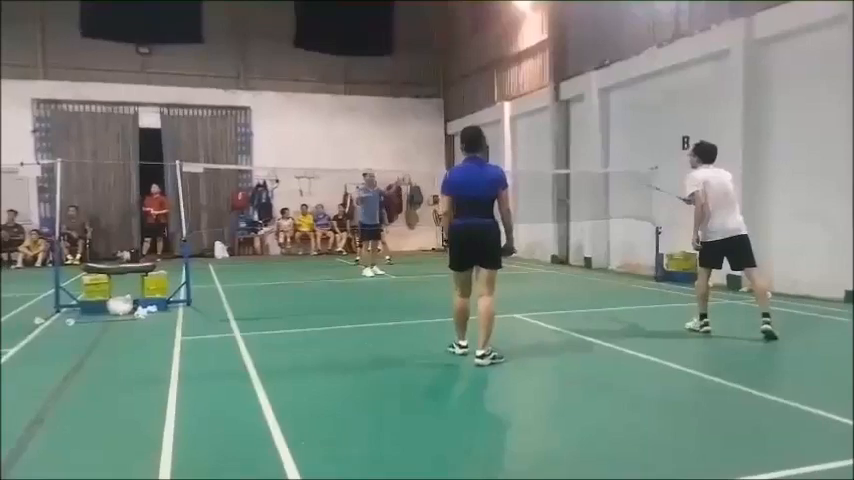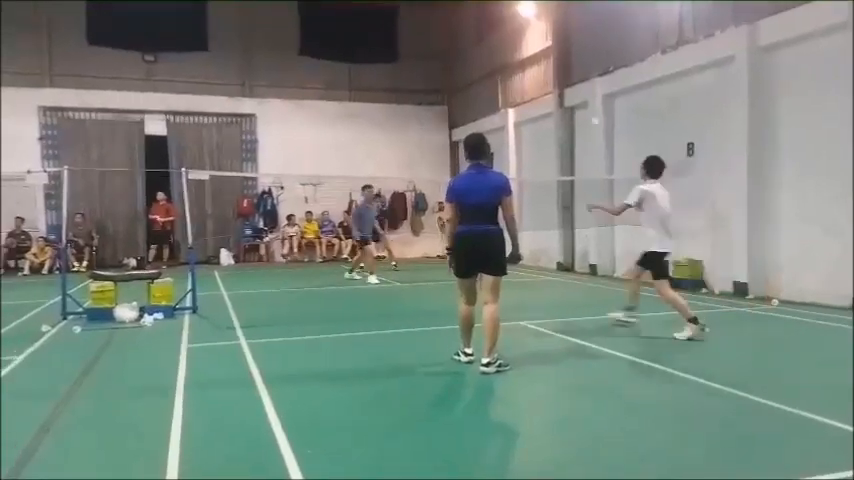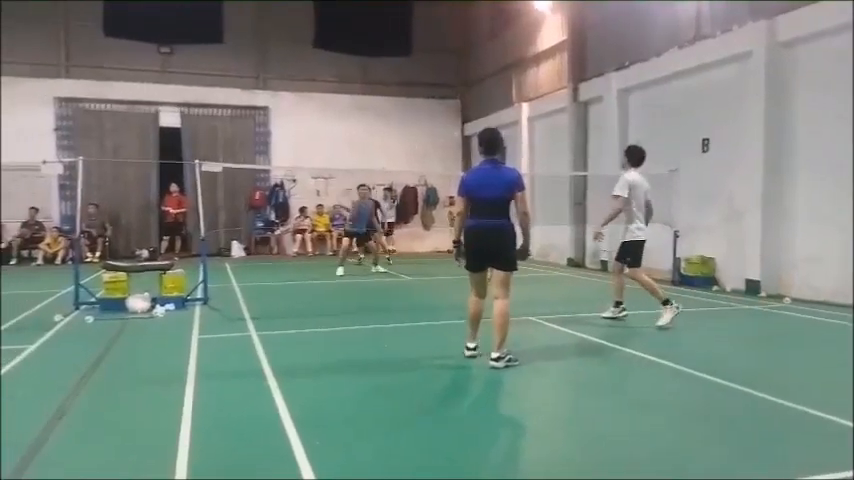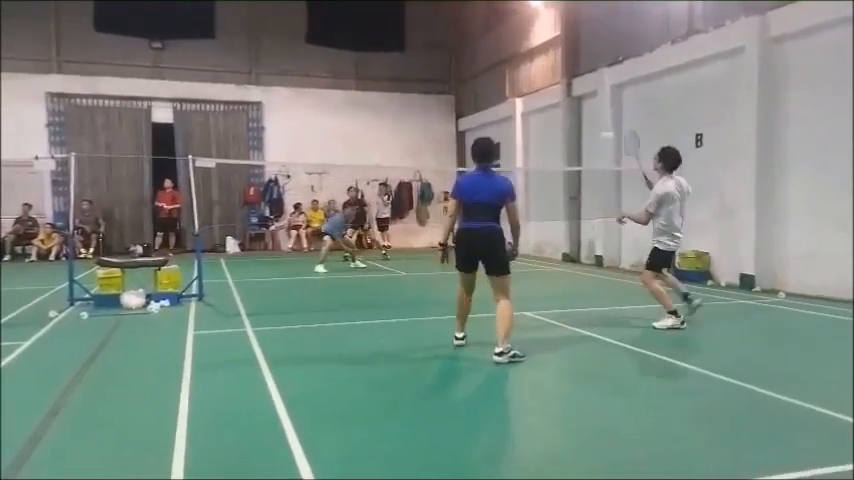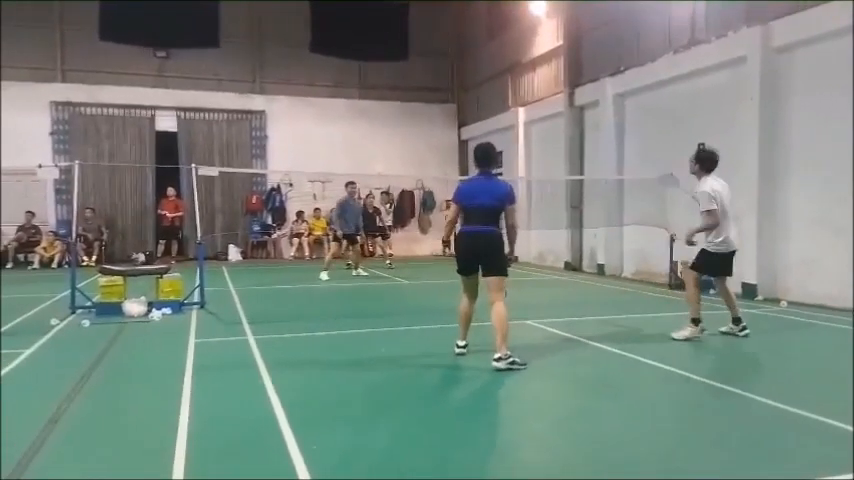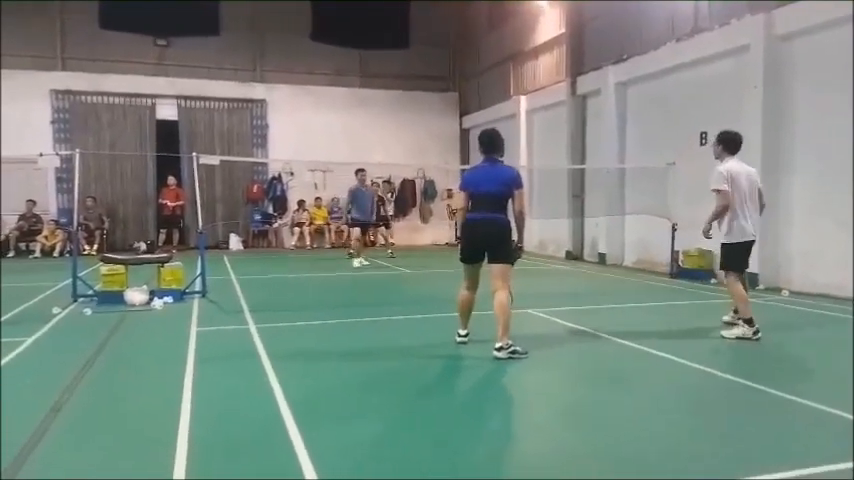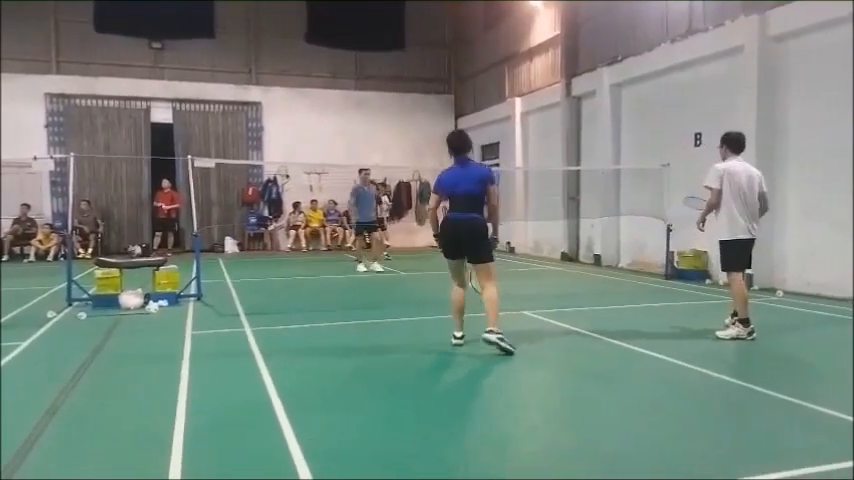
dt=0.5s
person 1, frame 1
left shoulder: (452, 175)
right shoulder: (496, 173)
left elbow: (445, 213)
right elbow: (505, 210)
left wrist: (450, 239)
right wrist: (509, 239)
left hip: (460, 235)
right hip: (487, 234)
left knee: (461, 293)
right knee: (486, 294)
left ankle: (461, 342)
right ankle: (483, 351)
person 1, frame 2
left shoulder: (456, 183)
right shoulder: (500, 180)
left elbow: (450, 220)
right elbow: (509, 217)
left wrist: (450, 249)
right wrist: (515, 247)
left hip: (464, 242)
right hip: (491, 241)
left knee: (466, 300)
right knee: (491, 301)
left ankle: (466, 350)
right ankle: (488, 359)
person 1, frame 3
left shoulder: (468, 177)
right shoulder: (512, 176)
left elbow: (461, 213)
right elbow: (523, 212)
left wrist: (457, 241)
right wrist: (526, 242)
left hip: (475, 236)
right hip: (502, 236)
left knee: (476, 294)
right knee: (501, 296)
left ankle: (471, 344)
right ankle: (498, 353)
person 1, frame 4
left shoulder: (461, 183)
right shoulder: (504, 184)
left elbow: (452, 216)
right elbow: (514, 220)
left wrist: (443, 244)
right wrist: (515, 245)
left hip: (466, 239)
right hip: (492, 239)
left knee: (465, 289)
right knee: (503, 297)
left ankle: (459, 334)
right ankle: (502, 348)
person 1, frame 5
left shoulder: (463, 187)
right shoulder: (505, 188)
left elbow: (452, 219)
right elbow: (511, 225)
left wrist: (445, 240)
right wrist: (511, 250)
left hip: (466, 241)
right hip: (491, 243)
left knee: (468, 294)
right knee: (497, 300)
left ankle: (461, 342)
right ankle: (501, 354)
person 1, frame 6
left shoulder: (469, 175)
right shoulder: (511, 174)
left elbow: (462, 209)
right elbow: (519, 210)
left wrist: (462, 237)
right wrist: (520, 241)
left hip: (472, 229)
right hip: (498, 230)
left knee: (469, 286)
right knee: (501, 289)
left ankle: (462, 331)
right ankle: (502, 344)
person 1, frame 7
left shoulder: (444, 176)
right shoulder: (484, 172)
left elbow: (432, 208)
right elbow: (493, 205)
left wrist: (437, 234)
right wrist: (494, 233)
left hip: (451, 228)
right hip: (476, 228)
left knee: (459, 283)
right knee: (488, 283)
left ankle: (458, 333)
right ankle: (493, 330)
person 2, frame 1
left shoulder: (695, 176)
right shoulder: (726, 174)
left elbow: (701, 205)
left wrist: (695, 233)
left hip: (713, 234)
right hip: (737, 231)
left knee: (703, 275)
right knee: (753, 275)
left ankle: (702, 320)
right ankle: (766, 320)
person 2, frame 2
left shoulder: (642, 190)
right shoulder: (663, 192)
left elbow: (617, 210)
left wrist: (598, 206)
left hip: (656, 247)
right hip: (660, 245)
left knee: (663, 289)
right knee: (636, 274)
left ankle: (694, 324)
right ankle: (629, 312)
person 2, frame 3
left shoulder: (626, 178)
right shoulder: (642, 181)
left elbow: (619, 207)
right elbow: (650, 210)
left wrist: (601, 226)
left hip: (633, 235)
right hip: (631, 234)
left knee: (636, 274)
right knee: (617, 269)
left ankle: (669, 305)
right ankle: (618, 307)
person 2, frame 4
left shoulder: (661, 190)
right shoulder: (680, 182)
left elbow: (644, 220)
left wrist: (625, 215)
left hip: (664, 242)
right hip: (673, 238)
left knee: (648, 278)
right knee: (660, 272)
left ankle: (674, 317)
right ankle: (687, 298)
person 2, frame 5
left shoulder: (705, 189)
right shoulder: (719, 182)
left elbow: (713, 221)
left wrist: (693, 232)
left hip: (716, 245)
right hip: (728, 244)
left knee: (690, 278)
right knee: (720, 283)
left ankle: (694, 325)
right ankle: (738, 324)
person 2, frame 6
left shoulder: (722, 170)
right shoulder: (750, 170)
left elbow: (724, 202)
right elbow: (761, 203)
left wrist: (709, 222)
left hip: (733, 233)
right hip: (749, 232)
left knee: (731, 277)
right knee: (738, 274)
left ankle: (749, 326)
right ankle: (738, 313)
person 2, frame 7
left shoulder: (720, 168)
right shoulder: (755, 172)
left elbow: (714, 200)
right elbow: (765, 206)
left wrist: (702, 216)
left hip: (731, 232)
right hip: (749, 232)
left knee: (734, 277)
right knee: (740, 275)
left ankle: (744, 326)
right ankle: (736, 316)
